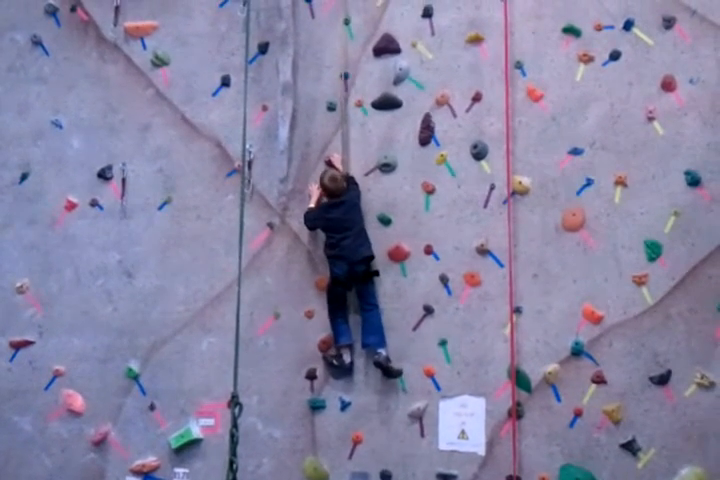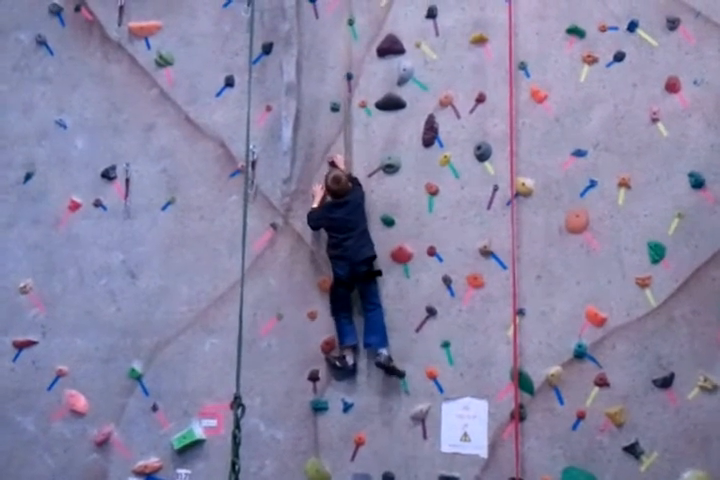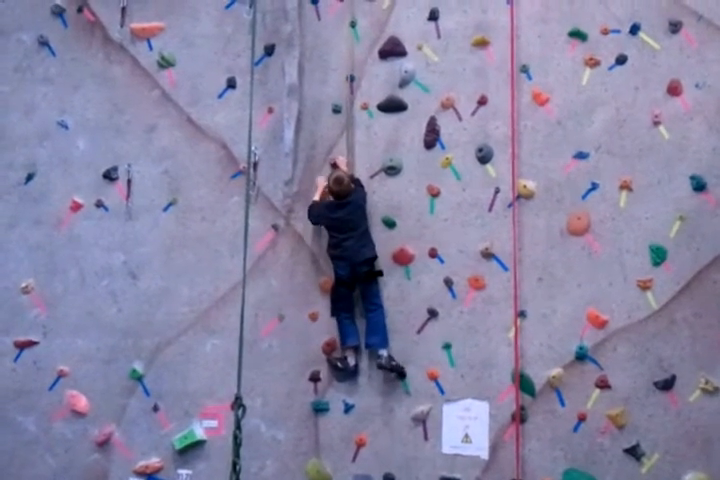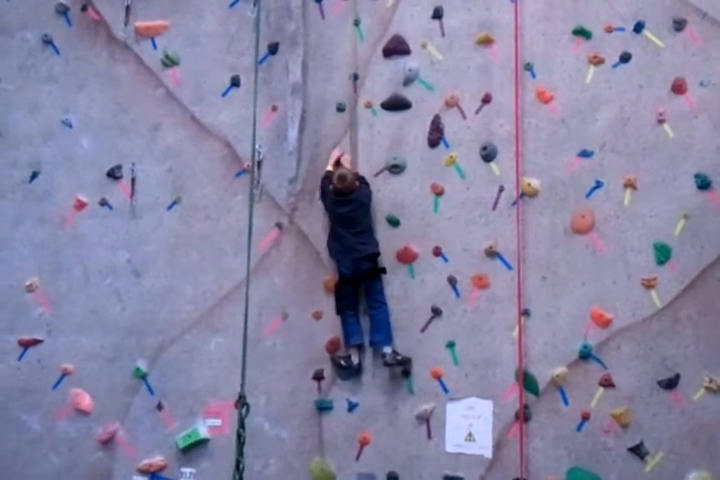
dt=0.2s
person 1, frame 1
left shoulder: (323, 211)
right shoulder: (352, 198)
left elbow: (309, 221)
right elbow: (352, 182)
left wrist: (313, 200)
right wrist: (339, 167)
left hip: (339, 265)
right hip: (361, 261)
left knee: (337, 311)
right knee: (369, 307)
left ankle: (345, 356)
right ankle: (380, 353)
person 1, frame 2
left shoulder: (326, 210)
right shoulder: (357, 198)
left elbow: (312, 221)
right elbow: (356, 183)
left wrist: (317, 199)
right wrist: (343, 168)
left hip: (341, 265)
right hip: (363, 261)
left knee: (342, 312)
right knee: (372, 307)
left ankle: (348, 357)
right ankle: (382, 353)
person 1, frame 3
left shoulder: (327, 208)
right shoulder: (359, 199)
left elbow: (313, 215)
right elbow: (358, 185)
left wrist: (319, 191)
right wrist: (345, 170)
left hip: (342, 266)
right hip: (364, 262)
left knee: (344, 312)
right knee: (374, 307)
left ankle: (350, 359)
right ankle: (383, 354)
person 1, frame 4
left shoulder: (331, 202)
right shoulder: (363, 197)
left elbow: (325, 182)
right elbow: (363, 182)
left wrist: (333, 160)
right wrist: (349, 168)
left hip: (345, 264)
right hip: (367, 260)
left knee: (348, 310)
right knee: (377, 305)
left ankle: (353, 356)
right ankle: (387, 351)
